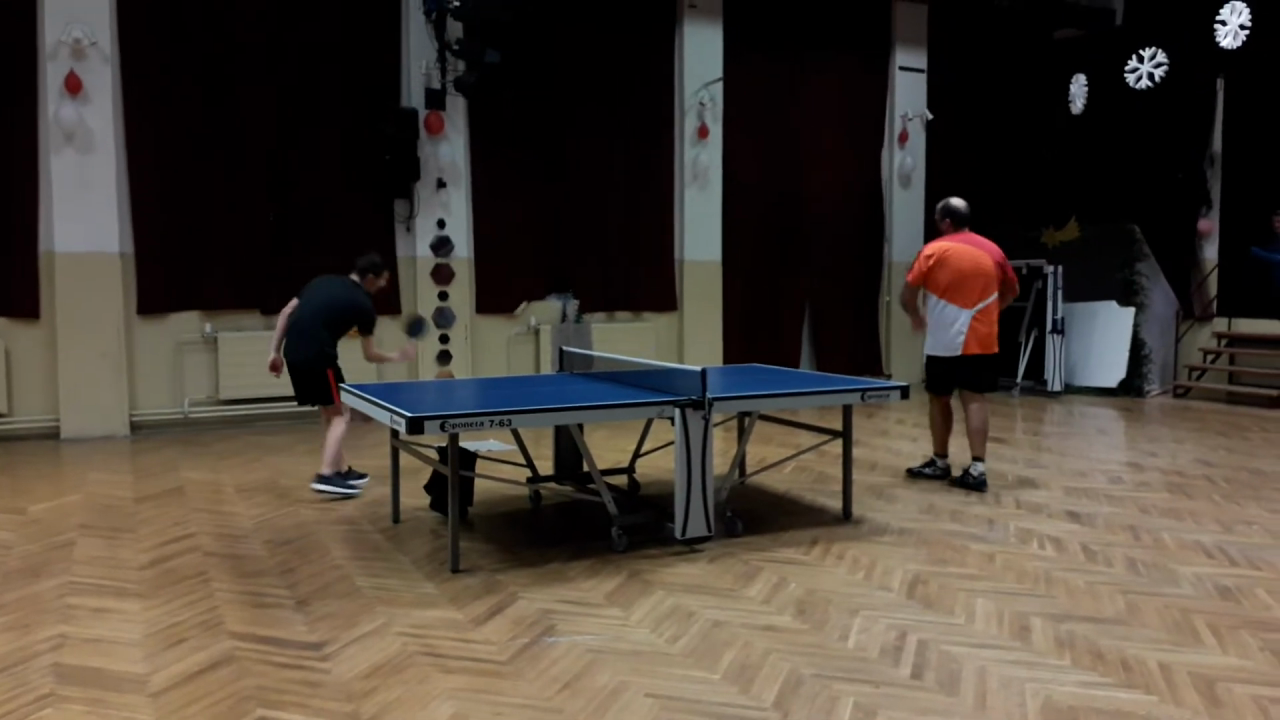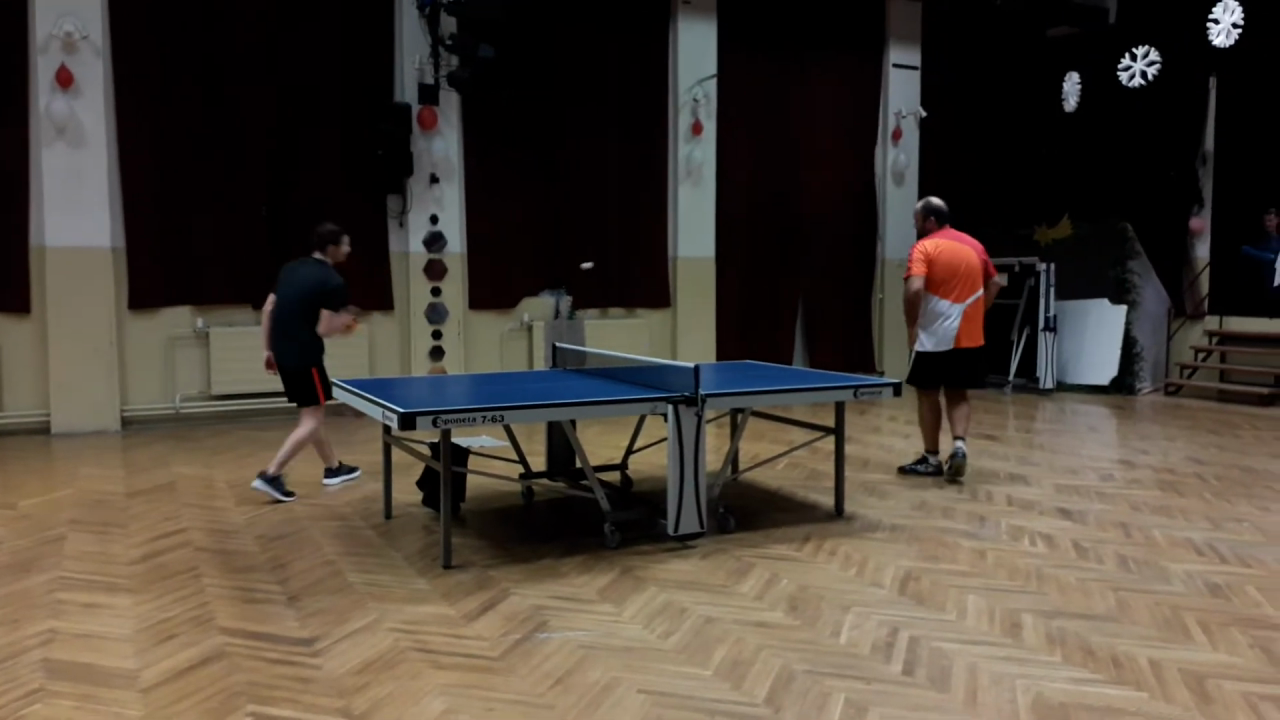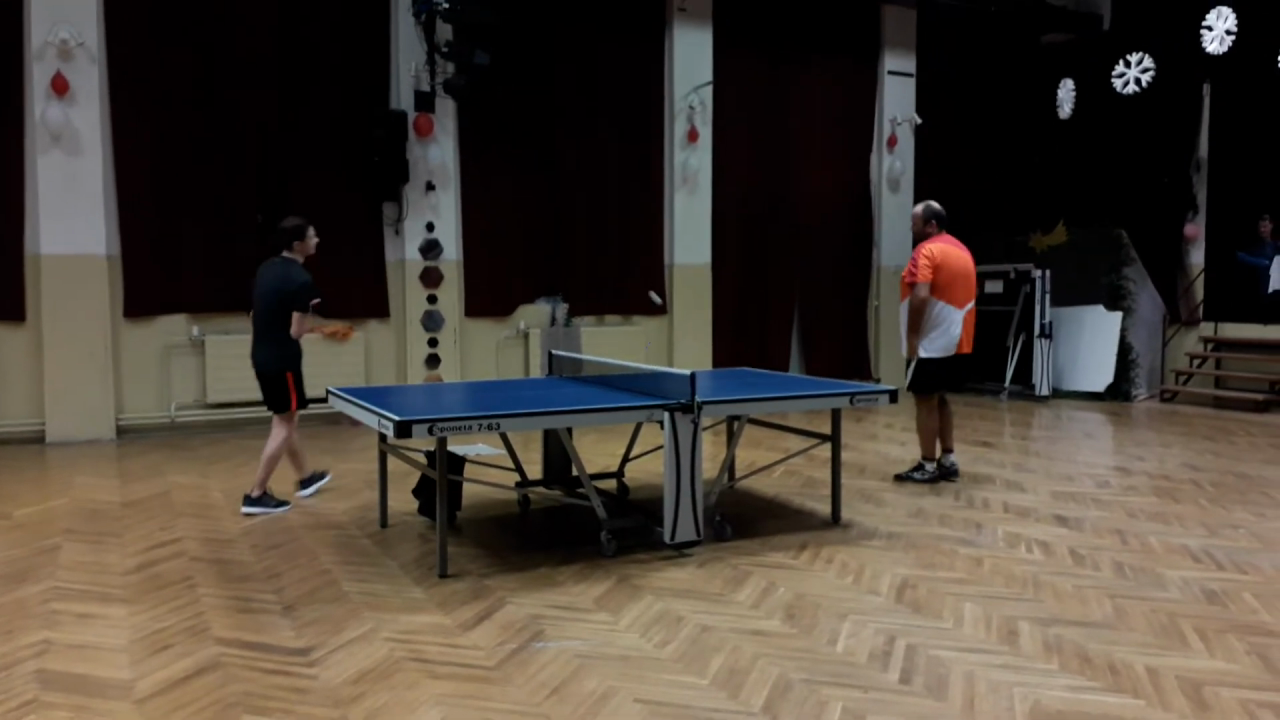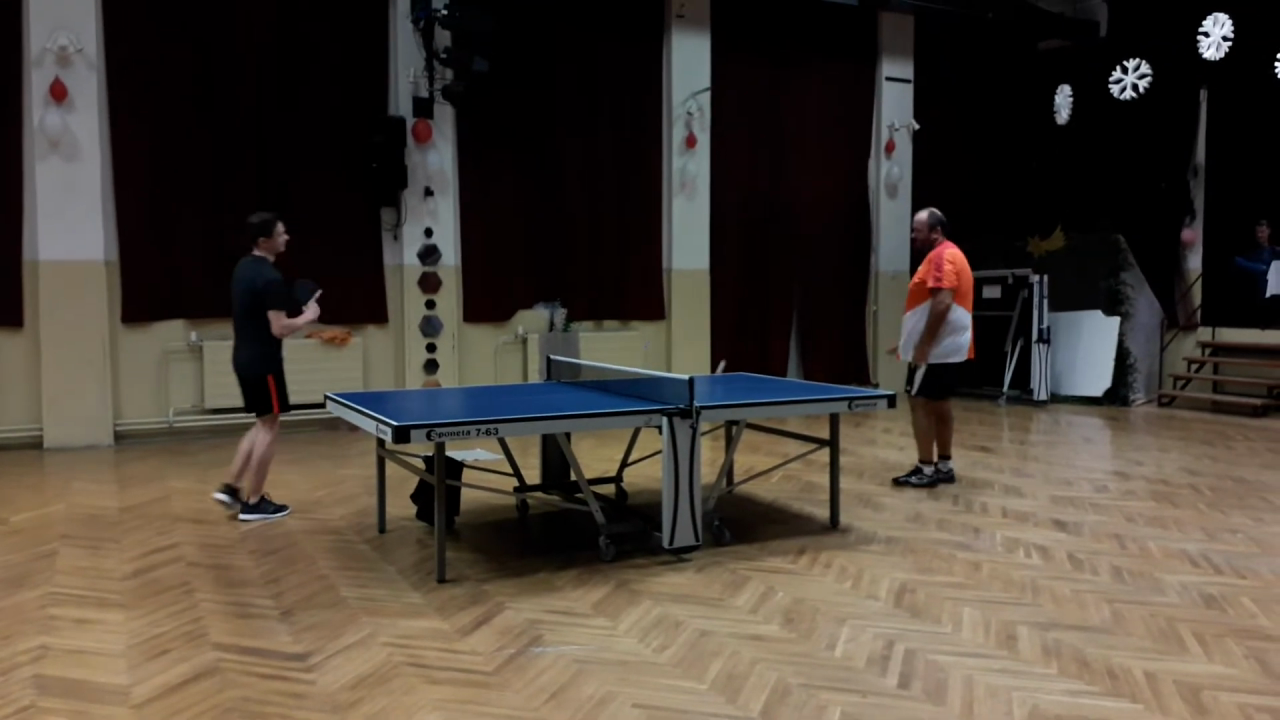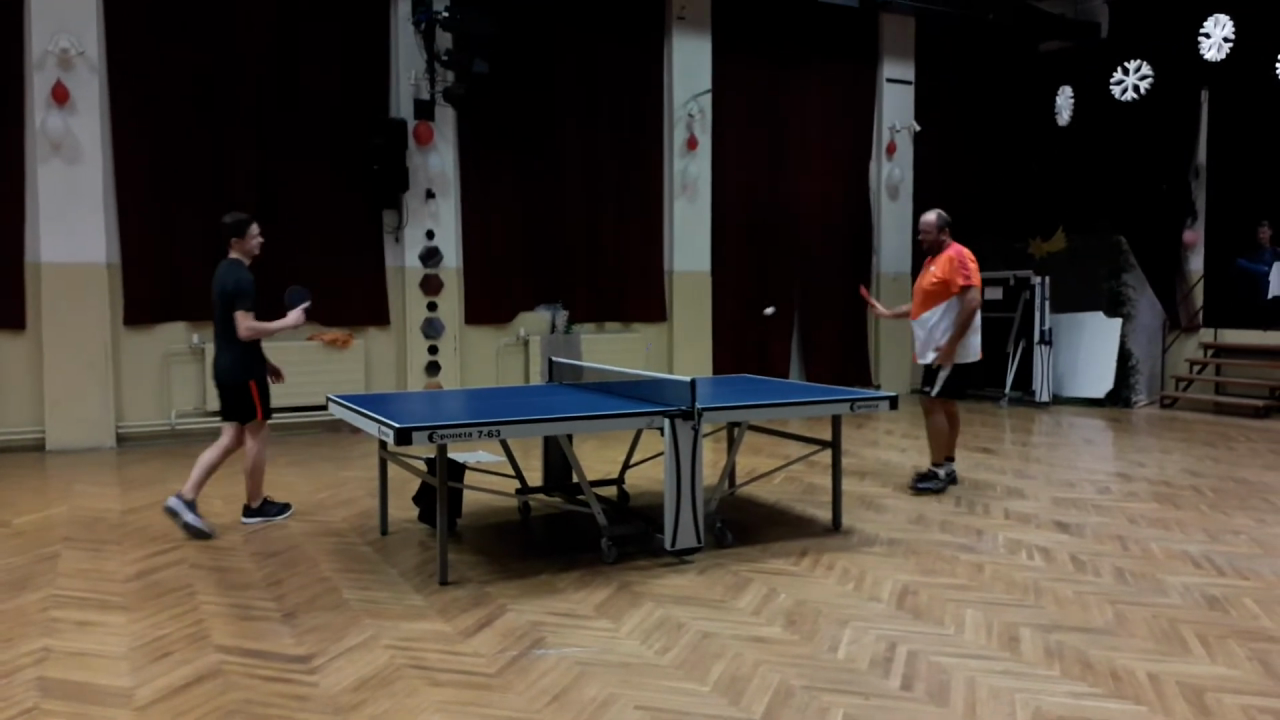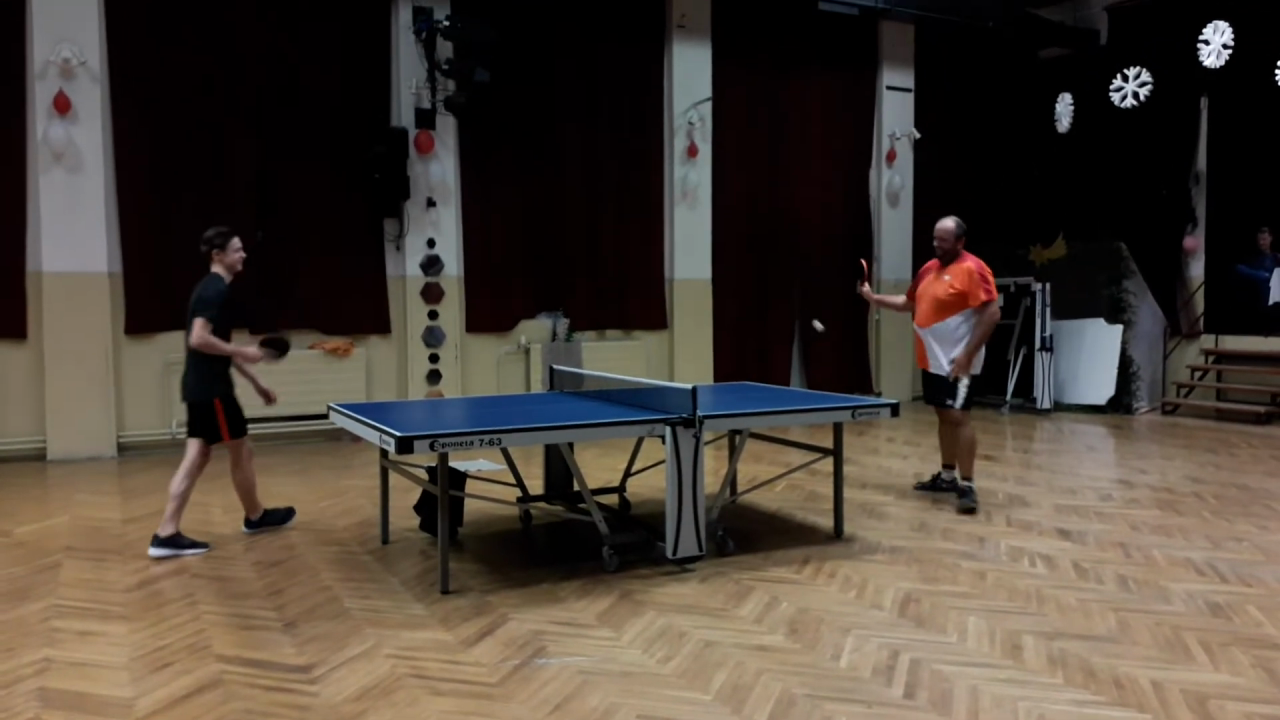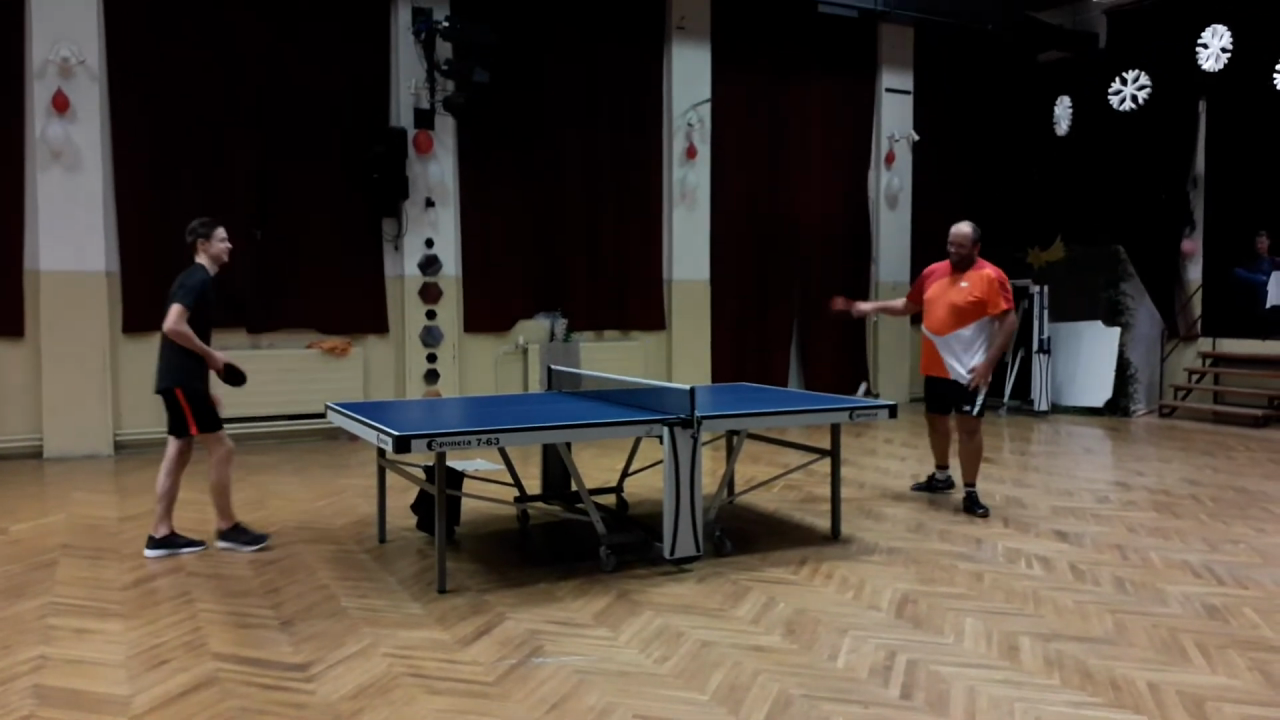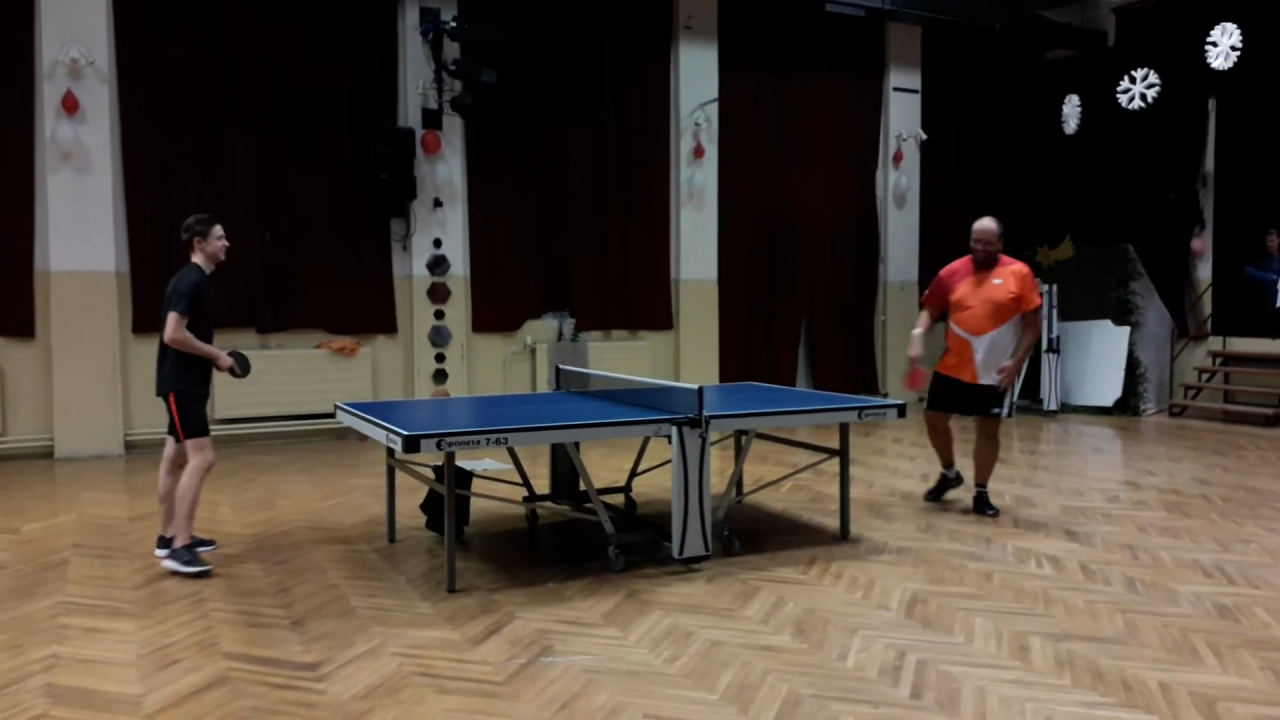
dt=0.2s
person 1, frame 1
left shoulder: (322, 281)
right shoulder: (362, 305)
left elbow: (287, 312)
right elbow: (370, 355)
left wrist: (276, 352)
right wrist: (398, 356)
left hip: (294, 354)
right hip: (318, 358)
left knee: (328, 412)
right knee: (340, 414)
left ankle: (340, 471)
right ankle: (327, 475)
person 1, frame 2
left shoulder: (291, 268)
right shoulder: (333, 282)
left elbow: (268, 309)
right elbow: (324, 330)
left wrist: (269, 349)
right wrist: (342, 321)
left hip: (282, 353)
right hip: (304, 355)
left knee: (310, 413)
right knee: (314, 418)
left ankle: (333, 467)
right ankle: (270, 474)
person 1, frame 3
left shoulder: (266, 269)
right shoulder: (301, 280)
right elbow: (296, 332)
right wrist: (307, 317)
left hip: (262, 357)
right hip: (283, 360)
left knee: (285, 420)
right knee: (284, 426)
left ankle: (306, 477)
right ankle: (256, 495)
person 1, frame 4
left shoulder: (243, 268)
right shoulder: (270, 278)
right elbow: (280, 329)
right wrist: (308, 316)
left hip: (244, 359)
right hip: (263, 362)
left knee: (260, 426)
right knee: (268, 429)
left ankle: (233, 487)
right ankle: (252, 502)
person 1, frame 5
left shoulder: (225, 271)
right shoulder: (241, 278)
right elbow: (246, 331)
left wrist: (266, 361)
right wrist: (288, 321)
left hip: (227, 367)
right hip: (243, 369)
left knee: (230, 438)
right knee: (257, 435)
left ankle: (184, 498)
right ankle: (255, 505)
person 1, frame 6
left shoulder: (210, 288)
right shoulder: (216, 290)
right elbow: (198, 339)
left wrist: (256, 383)
right wrist: (245, 352)
left hip: (199, 386)
right hip: (211, 388)
left knee: (195, 458)
right knee: (240, 452)
left ankle: (166, 534)
right ankle: (255, 516)
person 1, frame 7
left shoulder: (197, 280)
right shoulder: (197, 279)
right elbow: (172, 327)
left wrist: (208, 368)
right wrist: (209, 355)
left hip: (181, 380)
right hip: (183, 380)
left knee: (177, 454)
right knee: (221, 449)
left ankle: (161, 535)
right ankle: (227, 528)
person 1, frame 8
left shoulder: (196, 280)
right shoulder: (191, 280)
right elbow: (173, 335)
right wrist: (216, 355)
left hip: (185, 383)
right hip: (183, 385)
left knee: (176, 457)
right knee: (202, 458)
left ankle: (170, 535)
right ankle: (180, 546)
person 2, frame 1
left shoulder: (933, 251)
right shoulder: (992, 251)
left elbow: (907, 296)
right elbow: (1012, 291)
left wrist: (917, 317)
left hip: (945, 342)
right hip: (982, 342)
left knee: (939, 400)
right knee: (975, 402)
left ankle: (940, 463)
right ankle: (977, 469)
person 2, frame 2
left shoulder: (924, 247)
right shoulder: (973, 246)
left elbow: (914, 290)
right elbow: (994, 283)
left wrist: (912, 326)
left hip: (933, 337)
right hip: (968, 337)
left knee: (927, 396)
right knee: (958, 396)
left ankle: (932, 460)
right ankle: (959, 446)
person 2, frame 3
left shoulder: (926, 250)
right shoulder: (962, 251)
left elbow: (920, 297)
right elbow: (970, 294)
left wrist: (911, 336)
left hip: (931, 343)
right hip: (957, 342)
left knee: (925, 402)
right knee: (938, 399)
left ankle: (928, 466)
right ankle: (947, 459)
person 2, frame 4
left shoulder: (940, 256)
right shoulder: (950, 254)
left elbow: (943, 303)
left wrist: (923, 345)
right wrist: (925, 341)
left hip: (938, 350)
right hip: (952, 349)
left knee: (921, 404)
right knee: (939, 405)
left ankle: (926, 470)
right ankle: (944, 465)
person 2, frame 5
left shoulder: (957, 257)
right shoulder: (933, 260)
left elbow: (972, 302)
left wrist: (951, 344)
right wrist: (889, 313)
left hip: (950, 352)
right hip: (936, 350)
left knee: (934, 406)
right knee: (944, 406)
left ankle: (938, 472)
right ankle: (946, 468)
person 2, frame 6
left shoulder: (973, 269)
right shoulder: (929, 268)
left elbow: (991, 314)
right elbow: (909, 301)
left wrist: (967, 355)
right wrist: (875, 297)
left hip: (956, 362)
right hip: (934, 359)
left knee: (957, 418)
right knee: (944, 416)
left ankle: (966, 487)
right ankle: (947, 475)
person 2, frame 7
left shoulder: (991, 277)
right shoulder: (933, 273)
left elbow: (1009, 323)
right elbow: (909, 305)
left wrist: (988, 363)
right wrist: (871, 307)
left hip: (968, 370)
right hip: (936, 366)
left knee: (969, 426)
right knee: (936, 420)
left ankle: (970, 493)
right ankle: (941, 476)
person 2, frame 8
left shoulder: (1019, 274)
right shoulder: (951, 273)
left elbow: (1033, 322)
right elbow: (929, 311)
left wrist: (1016, 362)
right wrist: (917, 337)
left hip: (995, 370)
right hip: (953, 366)
left knee: (988, 429)
right knee: (934, 418)
left ankle: (981, 493)
right ankle: (949, 473)
